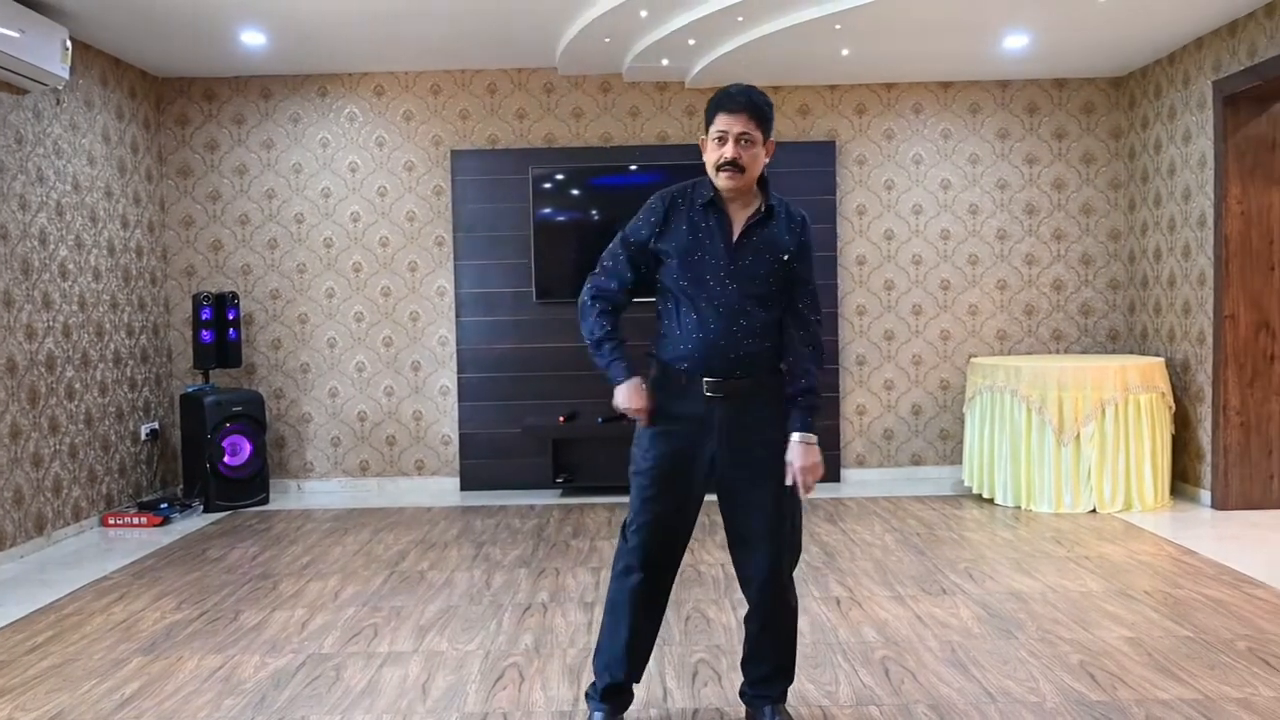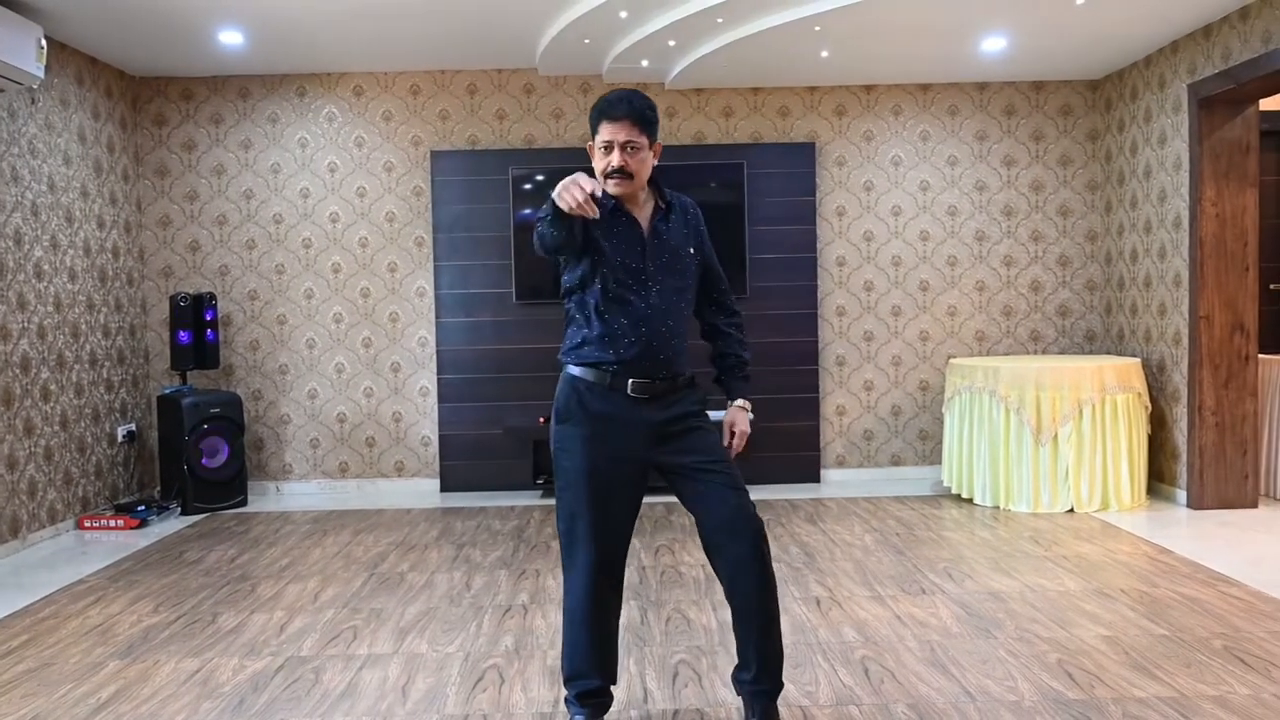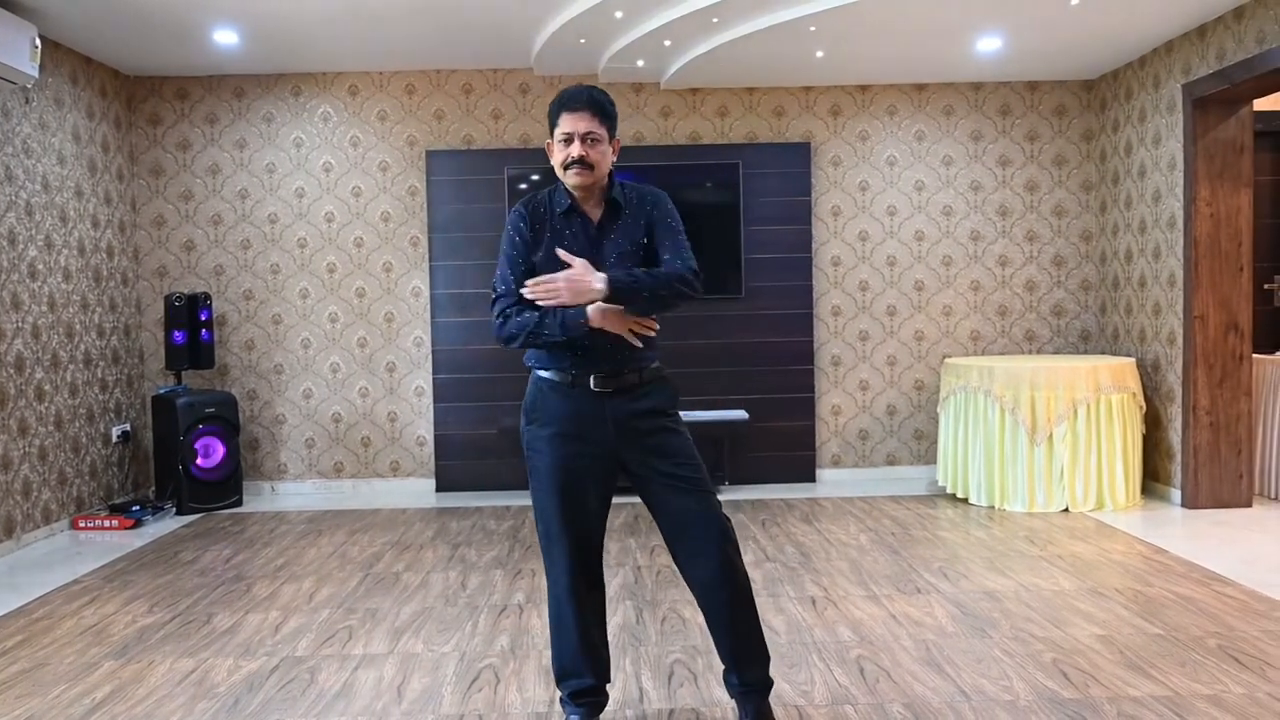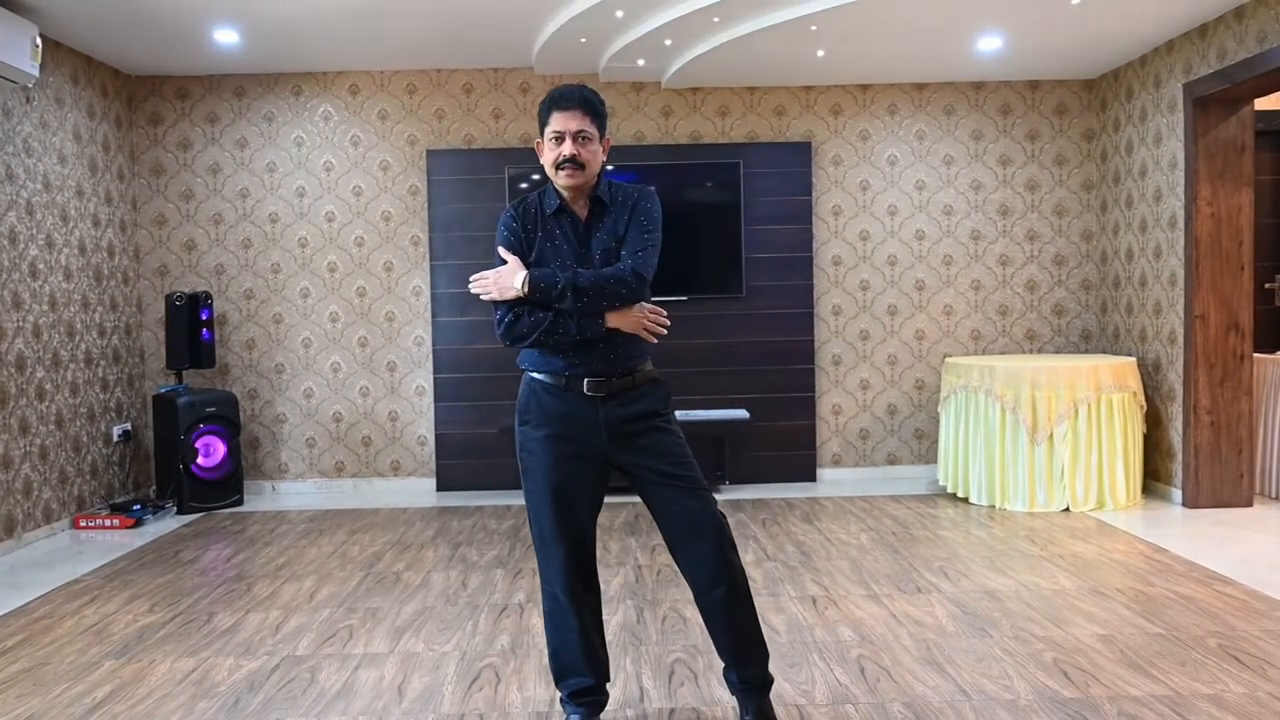
dt=0.5s
person 1, frame 1
left shoulder: (792, 228)
right shoulder: (668, 209)
left elbow: (804, 336)
right elbow: (603, 291)
left wrist: (802, 431)
right wrist: (621, 372)
left hip: (765, 412)
right hip: (676, 408)
left knee: (768, 563)
right knee: (643, 552)
person 1, frame 2
left shoulder: (685, 216)
right shoulder: (585, 214)
left elbow: (717, 309)
right elbow: (551, 241)
left wrist: (738, 393)
right wrist: (561, 203)
left hip: (675, 403)
right hip: (594, 407)
left knee: (742, 538)
right knee: (591, 559)
person 1, frame 3
left shoulder: (650, 206)
right shoulder: (531, 218)
left elbow: (683, 278)
right elbow: (507, 320)
left wrist: (601, 284)
right wrist: (589, 317)
left hip: (642, 400)
right hip: (561, 407)
left knee: (708, 539)
right knee: (570, 558)
person 1, frame 4
left shoulder: (638, 203)
right shoulder: (521, 219)
left elbow: (632, 280)
right elbow: (511, 325)
left wrist: (533, 282)
right wrist: (606, 318)
left hip: (636, 401)
right hip: (553, 409)
left knee: (705, 537)
right knee: (564, 559)
